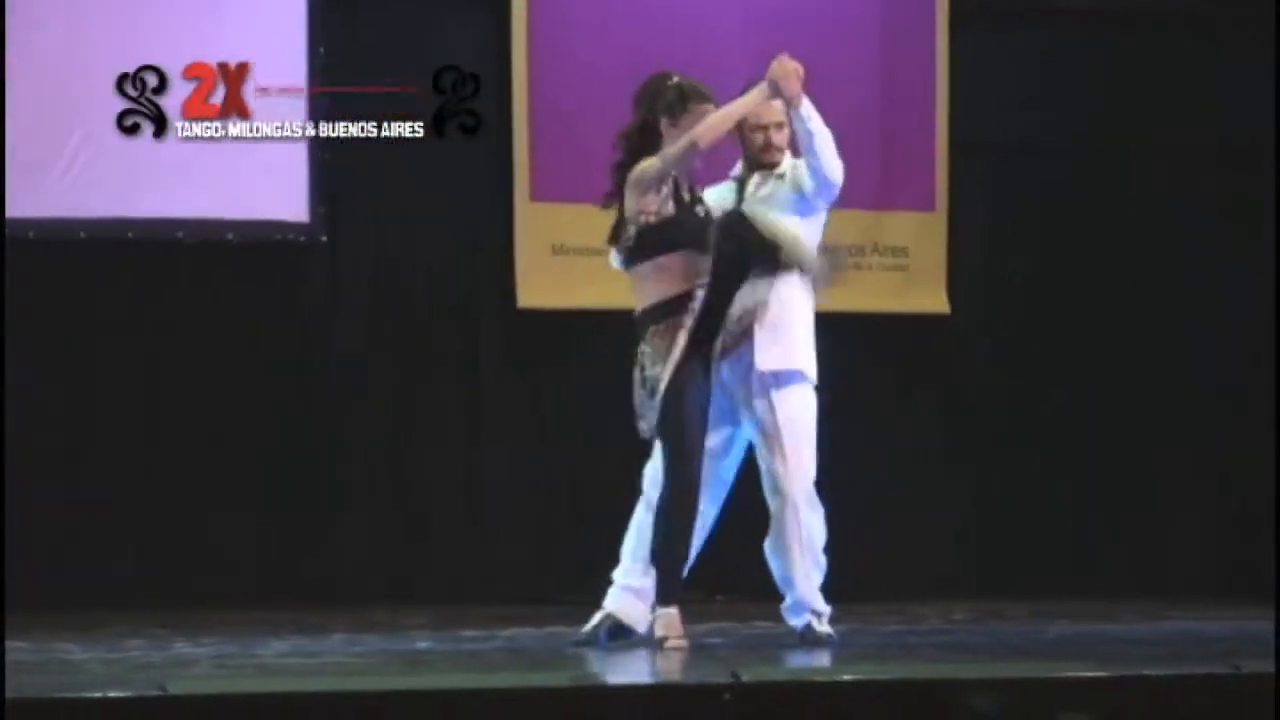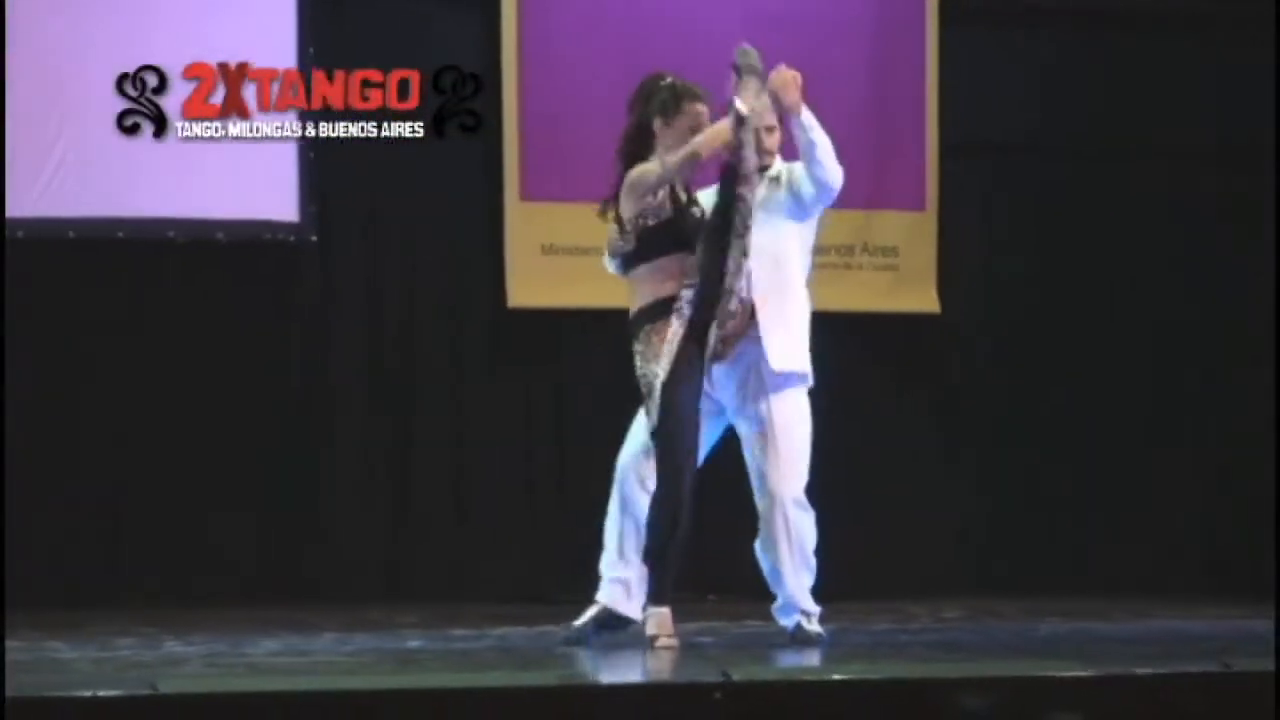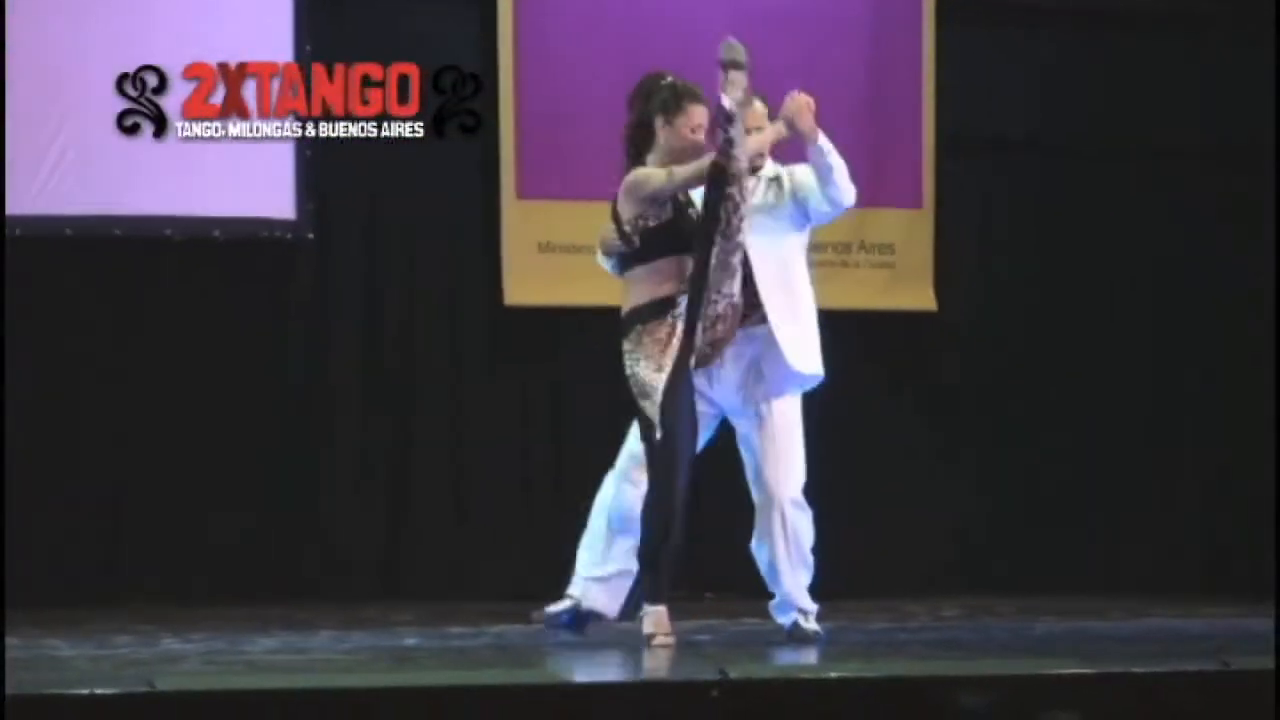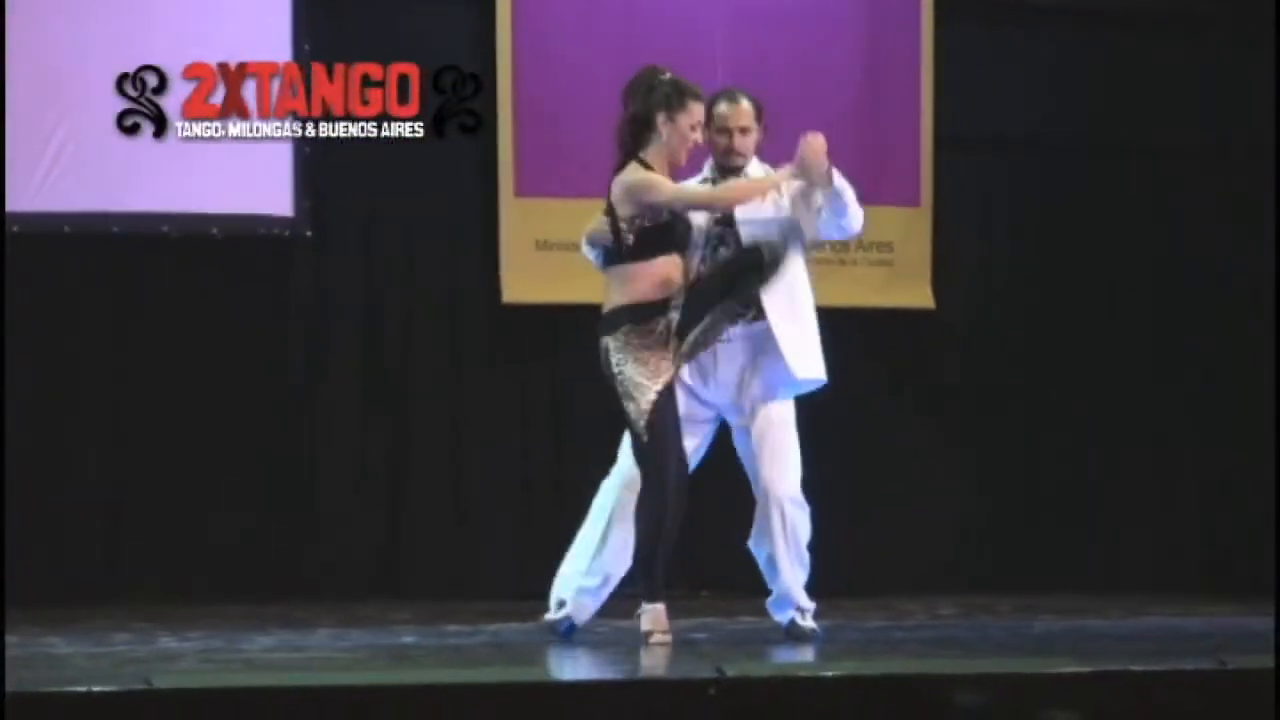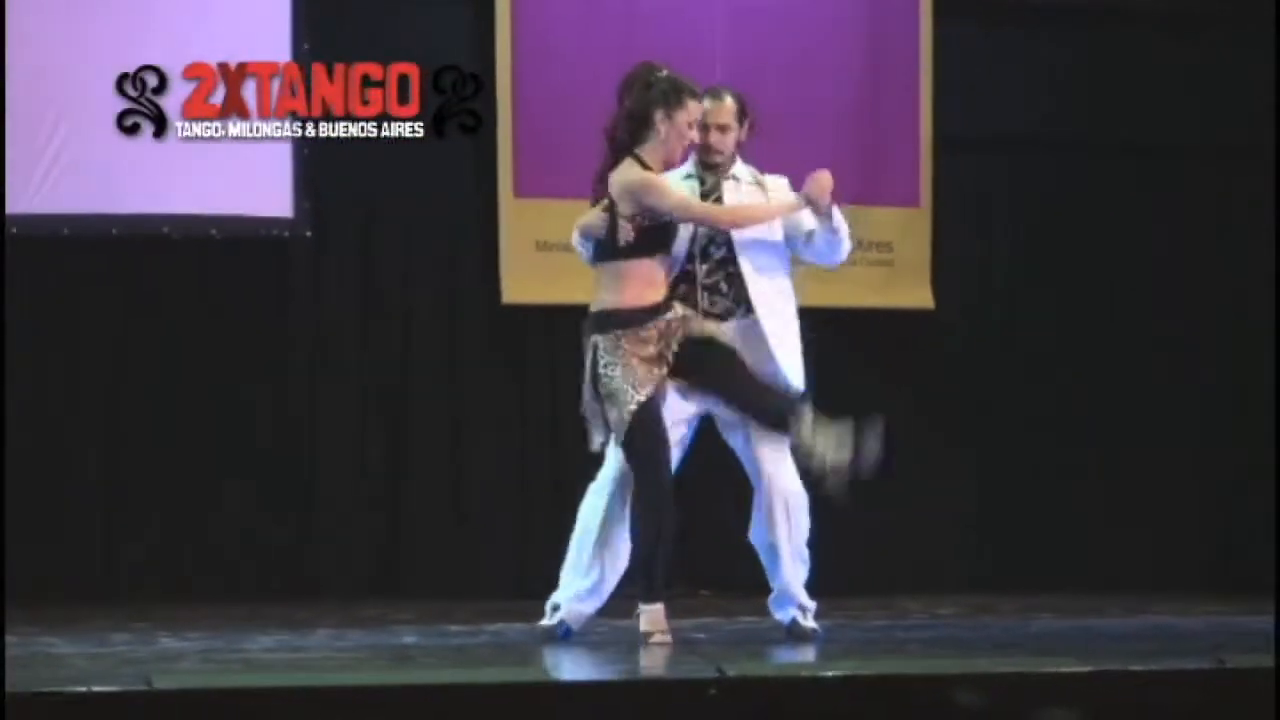
dt=0.1s
person 1, frame 1
left shoulder: (685, 193)
right shoulder: (646, 176)
right elbow: (698, 142)
right wrist: (765, 90)
left hip: (704, 321)
right hip: (669, 331)
right knee: (682, 476)
right ankle: (664, 609)
person 1, frame 2
left shoulder: (678, 190)
right shoulder: (642, 179)
right elbow: (693, 152)
right wrist: (741, 122)
left hip: (695, 320)
right hip: (664, 332)
right knee: (675, 473)
right ankle: (658, 609)
person 1, frame 3
left shoulder: (675, 192)
right shoulder: (641, 183)
right elbow: (697, 168)
right wrist: (777, 131)
left hip: (689, 325)
right hip: (654, 335)
right knee: (668, 476)
right ankle: (654, 608)
person 1, frame 4
left shoulder: (649, 184)
right shoulder: (634, 182)
right elbow: (709, 199)
right wrist: (790, 175)
left hip: (674, 317)
right hip: (633, 338)
right knee: (662, 474)
right ankle: (652, 607)
person 1, frame 5
left shoulder: (641, 182)
right shoulder: (635, 180)
left elbow: (586, 229)
right elbow: (719, 219)
right wrist: (800, 201)
left hip: (662, 326)
right hip: (622, 340)
right knee: (651, 474)
right ankle: (651, 608)
person 2, frame 1
left shoulder: (803, 184)
right shoulder: (714, 198)
left elbow: (831, 173)
left wrist: (799, 102)
left hip: (776, 355)
right hip: (710, 357)
left knee: (791, 488)
right knee: (672, 481)
left ankle: (808, 611)
right ankle: (629, 605)
person 2, frame 2
left shoulder: (793, 183)
right shoulder: (704, 202)
left elbow: (829, 180)
left wrist: (798, 110)
left hip: (768, 358)
left knee: (781, 491)
right knee: (639, 465)
left ankle: (798, 611)
right ankle: (618, 597)
person 2, frame 3
left shoulder: (792, 187)
right shoulder: (694, 200)
left elbow: (840, 196)
left wrist: (809, 135)
right wrist: (616, 249)
left hip: (767, 359)
right hip: (697, 360)
left knee: (779, 492)
right knee: (636, 470)
left ankle: (795, 609)
right ankle: (591, 592)
person 2, frame 4
left shoulder: (785, 190)
left elbow: (846, 224)
right elbow: (601, 243)
left wrist: (825, 175)
right wrist: (601, 237)
left hip: (761, 364)
right hip: (690, 363)
left knee: (778, 492)
right knee: (634, 479)
left ankle: (792, 605)
right ankle: (572, 602)
person 2, frame 5
left shoulder: (772, 191)
left elbow: (829, 252)
right elbow: (589, 239)
left wrist: (826, 213)
right wrist: (596, 230)
left hip: (748, 359)
left knee: (780, 486)
right knee: (623, 478)
left ankle: (793, 605)
right ankle: (569, 605)
